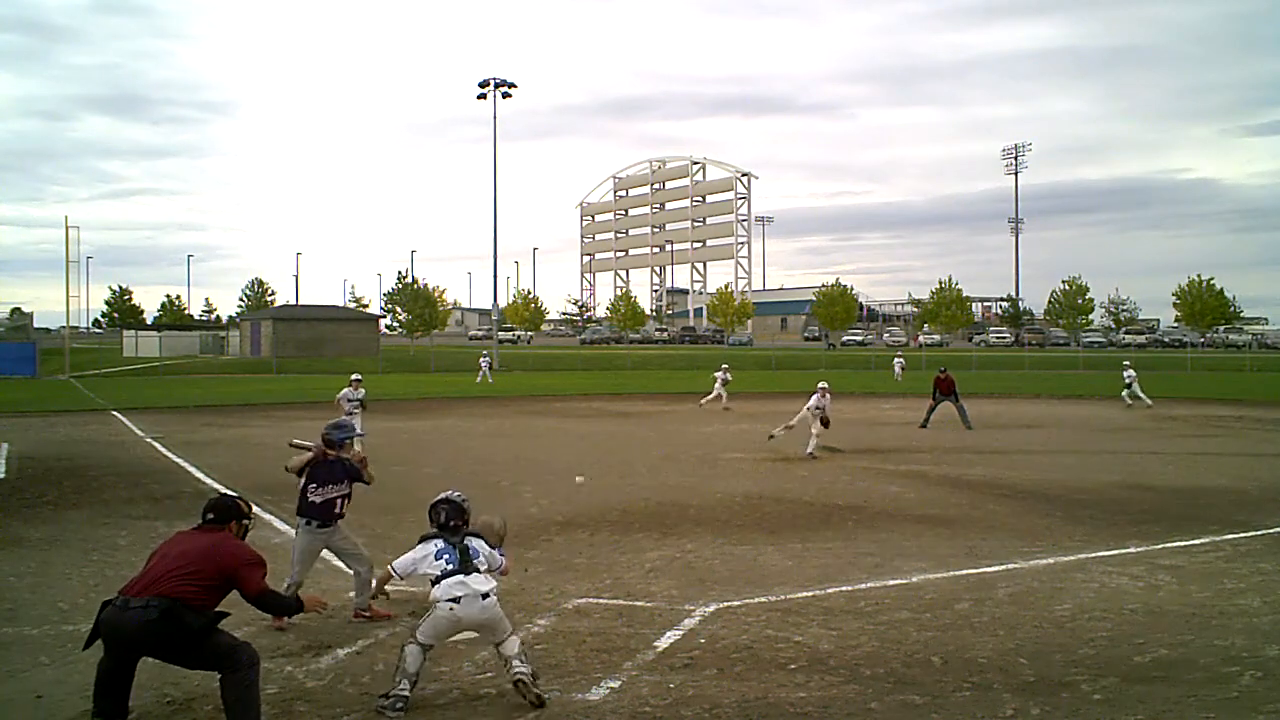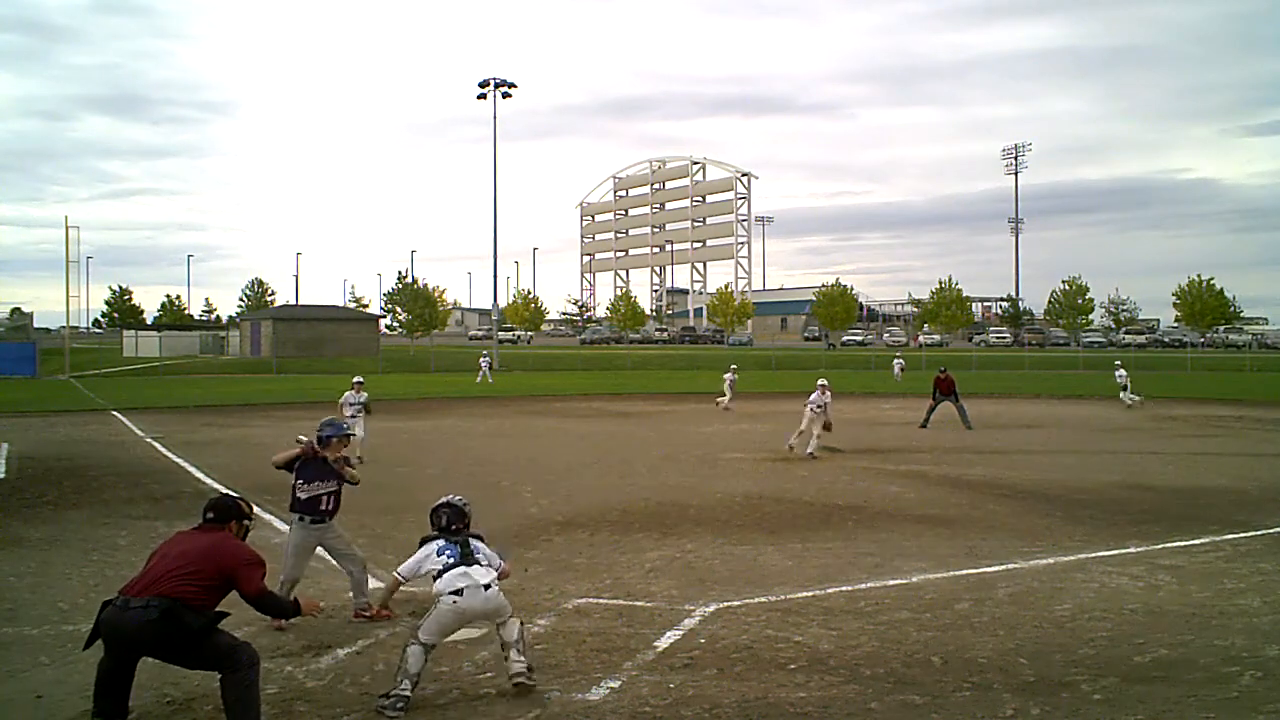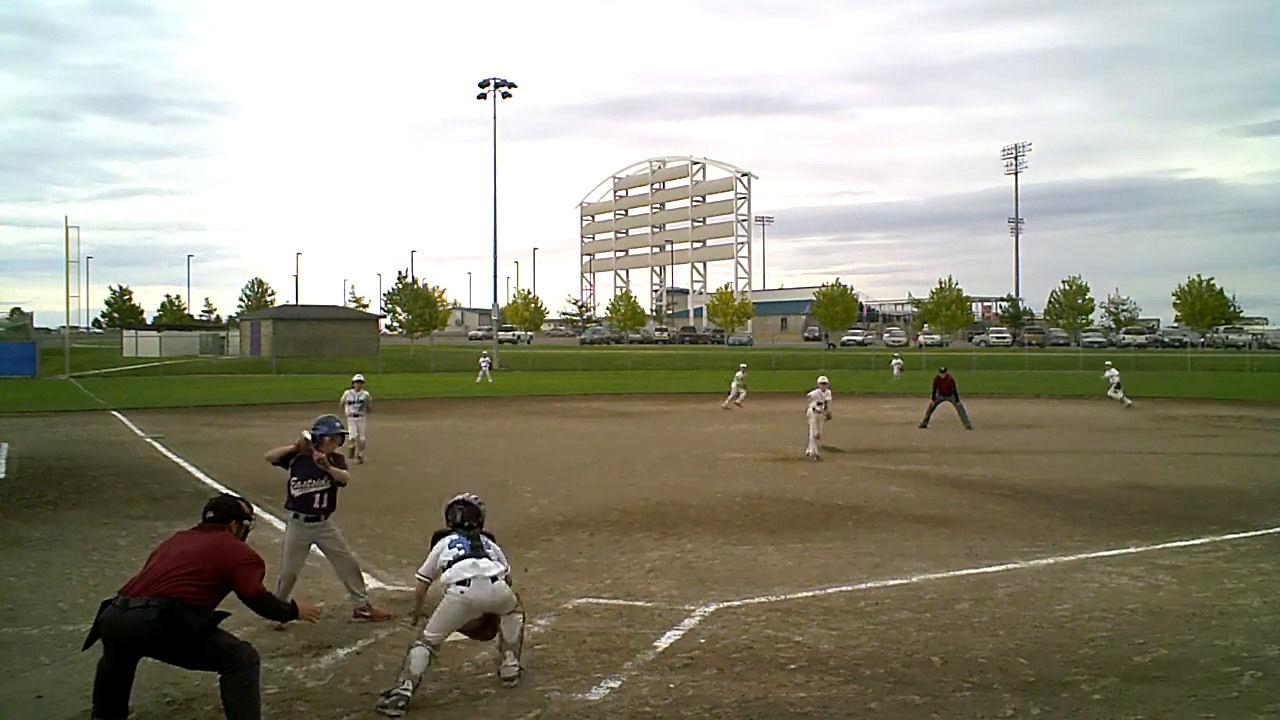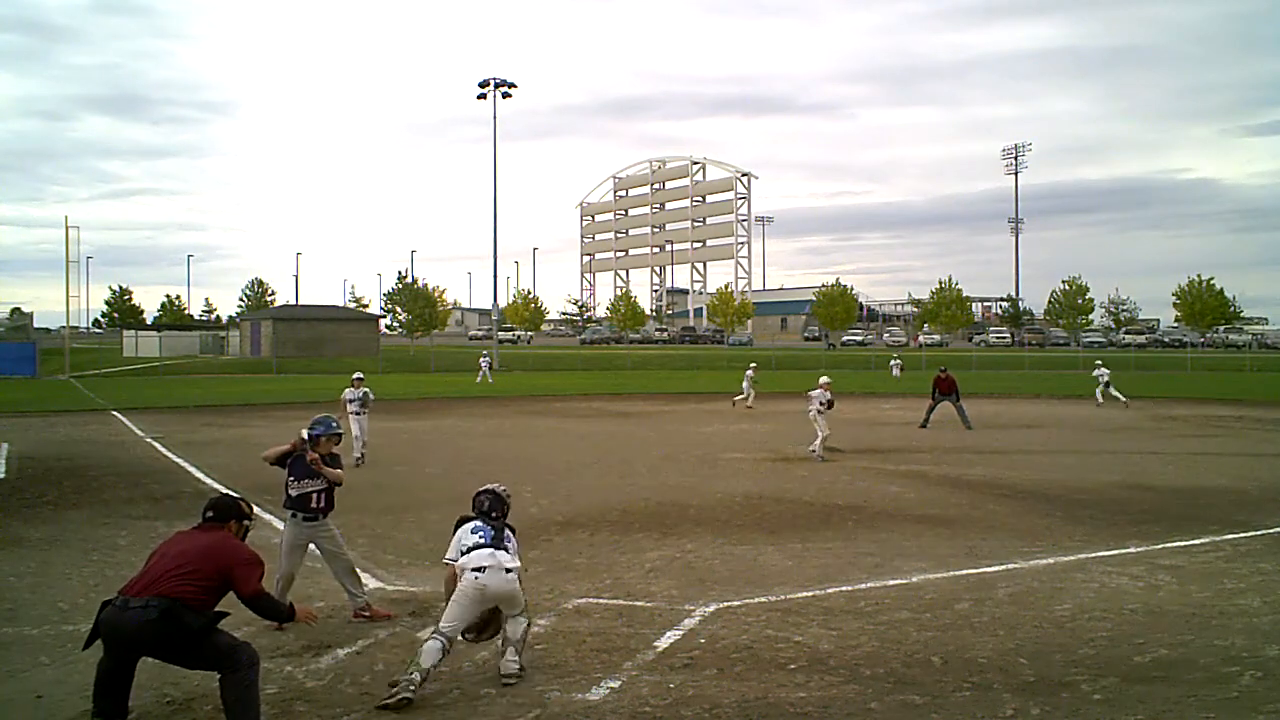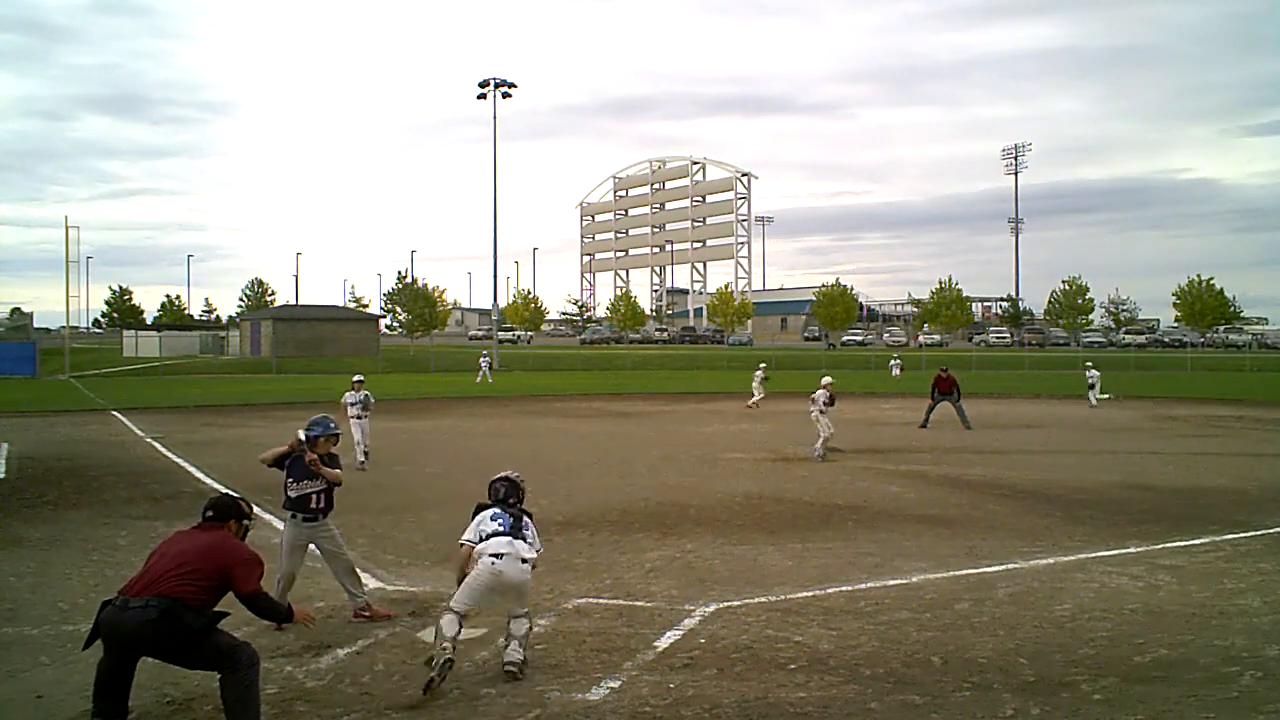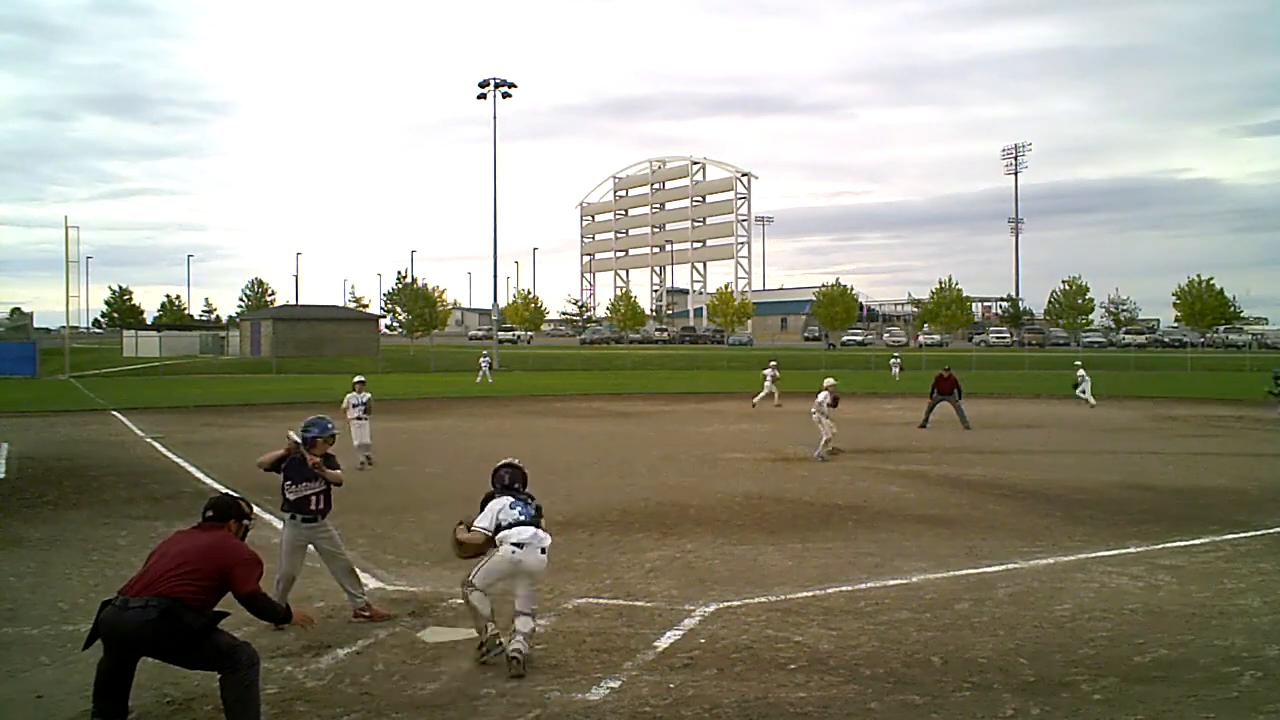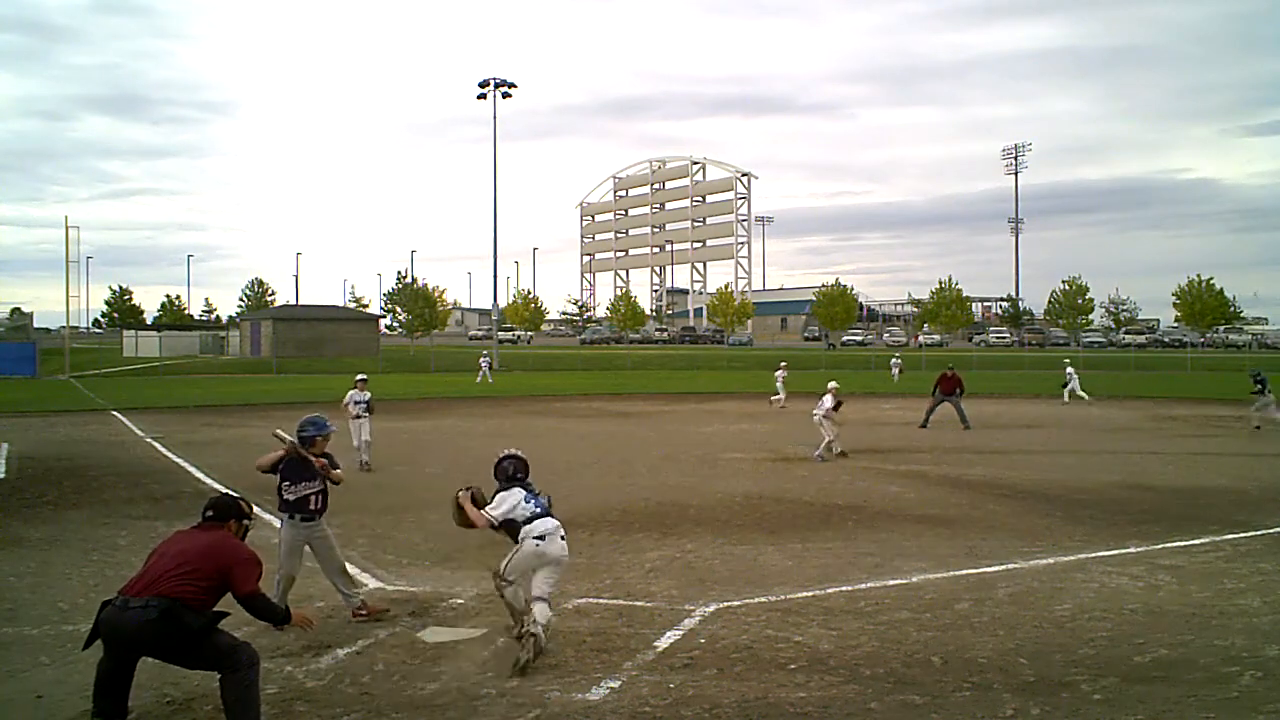
dt=0.1s
person 1, frame 1
left shoulder: (176, 539)
right shoulder: (237, 550)
right elbow: (261, 598)
right wrist: (298, 603)
left hip: (114, 617)
right hip: (157, 622)
left knee: (119, 655)
right knee: (242, 659)
person 1, frame 2
left shoulder: (176, 539)
right shoulder: (237, 550)
right elbow: (259, 598)
right wrist: (296, 607)
left hip: (115, 618)
right hip: (157, 622)
left knee: (119, 654)
right knee: (242, 660)
person 1, frame 3
left shoulder: (175, 539)
right shoulder: (237, 550)
right elbow: (257, 599)
right wrist: (293, 610)
left hip: (114, 617)
right hip: (157, 622)
left knee: (118, 655)
right knee: (242, 660)
person 1, frame 4
left shoulder: (176, 539)
right shoulder: (236, 550)
right elbow: (255, 599)
right wrist: (290, 613)
left hip: (114, 617)
right hip: (157, 622)
left knee: (118, 655)
right knee: (241, 660)
person 1, frame 5
left shoulder: (175, 539)
right shoulder: (236, 550)
right elbow: (254, 599)
right wrist: (288, 614)
left hip: (114, 617)
right hip: (158, 622)
left knee: (118, 655)
right knee: (242, 660)
person 1, frame 6
left shoulder: (175, 539)
right shoulder: (236, 549)
right elbow: (253, 599)
right wrist: (286, 615)
left hip: (114, 617)
right hip: (157, 622)
left knee: (118, 654)
right knee: (241, 660)
person 1, frame 7
left shoulder: (175, 538)
right shoulder: (236, 549)
right elbow: (252, 600)
right wrist: (285, 616)
left hip: (114, 617)
right hip: (158, 622)
left knee: (118, 655)
right knee: (241, 660)
person 2, frame 1
left shoulder: (426, 547)
right shoulder: (477, 542)
left elbow: (388, 573)
right elbow: (504, 569)
left wrist: (377, 589)
right wrist: (495, 549)
left hip: (448, 609)
right hip: (484, 605)
left knee: (417, 643)
right knee: (507, 638)
left ankle: (398, 697)
right ankle: (521, 674)
person 2, frame 2
left shoulder: (429, 548)
right shoulder: (478, 544)
left elbow: (396, 579)
right elbow: (503, 572)
left wrist: (383, 602)
left hip: (454, 601)
right hip: (488, 595)
left knee: (421, 641)
right knee: (508, 618)
left ankle: (400, 696)
right ankle: (518, 668)
person 2, frame 3
left shoulder: (443, 543)
right shoulder: (489, 542)
left elbow: (422, 582)
right elbow: (508, 577)
left wrist: (417, 610)
left hip: (460, 591)
right hip: (494, 589)
left knee: (427, 641)
right knee: (513, 610)
left ankle: (401, 695)
right ankle: (510, 668)
person 2, frame 4
left shoulder: (464, 529)
right shoulder: (507, 533)
left elbow: (451, 569)
left wrist: (449, 600)
left hip: (473, 579)
right hip: (506, 579)
left knee: (443, 634)
right knee: (518, 614)
left ankle: (409, 686)
right ankle: (511, 667)
person 2, frame 5
left shoulder: (484, 515)
right shoulder: (526, 520)
left elbow: (465, 551)
right elbow: (534, 557)
left wrist: (461, 575)
left hip: (490, 564)
right hip: (521, 568)
left knee: (455, 611)
right knee: (519, 615)
left ankle: (444, 655)
right ankle: (514, 658)
person 2, frame 6
left shoulder: (496, 503)
right shoulder: (531, 503)
left elbow: (477, 538)
left wrist: (461, 536)
left hip: (511, 552)
right hip: (538, 556)
left knee: (472, 586)
right knee: (524, 610)
left ankle: (490, 637)
right ankle: (518, 651)
person 2, frame 7
left shoulder: (507, 495)
right shoulder: (533, 494)
left elbow: (480, 522)
left wrist: (465, 502)
left hip: (535, 543)
right hip: (558, 545)
left knee: (503, 579)
right knee: (540, 599)
left ankle: (525, 627)
right ankle: (534, 633)
person 3, frame 1
left shoulder: (348, 464)
right shoulder: (312, 461)
left elbow: (369, 479)
right elbow: (291, 467)
left wrist: (363, 466)
right wrist: (314, 453)
left hip: (334, 529)
right hip: (309, 529)
left knee: (364, 564)
right knee: (297, 576)
left ankle: (362, 608)
person 3, frame 2
left shoulder: (342, 461)
right shoulder: (302, 460)
left elbow: (355, 479)
right elbow: (275, 461)
left wrist: (340, 466)
right wrist: (300, 451)
left hip: (327, 526)
right hip: (302, 526)
left knee: (357, 564)
right knee: (291, 574)
left ankle: (363, 608)
person 3, frame 3
left shoulder: (334, 460)
right shoulder: (297, 457)
left elbow: (344, 479)
right elbow: (269, 456)
left wrist: (326, 466)
right wrist: (294, 446)
left hip: (323, 525)
right hip: (297, 524)
left knee: (349, 565)
right knee: (288, 572)
left ankle: (362, 607)
person 3, frame 4
left shoulder: (332, 459)
right shoulder: (294, 457)
left elbow: (340, 479)
right elbow: (266, 456)
left wrist: (320, 467)
right wrist: (291, 447)
left hip: (322, 524)
right hip: (296, 523)
left knee: (344, 565)
right knee: (286, 571)
left ankle: (362, 607)
person 3, frame 5
left shoulder: (330, 459)
right shoulder: (292, 458)
left elbow: (339, 479)
right elbow: (263, 458)
left wrist: (319, 468)
right wrist: (288, 447)
left hip: (322, 524)
right hip: (296, 524)
left knee: (344, 565)
right knee: (287, 572)
left ankle: (362, 607)
person 3, frame 6
left shoulder: (327, 460)
right shoulder: (289, 459)
left elbow: (339, 480)
right elbow: (260, 463)
left wrist: (322, 470)
right wrist: (284, 450)
left hip: (321, 525)
right hip: (294, 525)
left knee: (344, 565)
right knee: (287, 572)
left ankle: (362, 607)
person 3, frame 7
left shoulder: (325, 459)
right shoulder: (287, 460)
left elbow: (340, 479)
right elbow: (259, 465)
left wrist: (328, 471)
right wrist: (284, 451)
left hip: (317, 524)
right hip: (292, 524)
left knee: (336, 566)
right knee: (286, 572)
left ankle: (359, 606)
